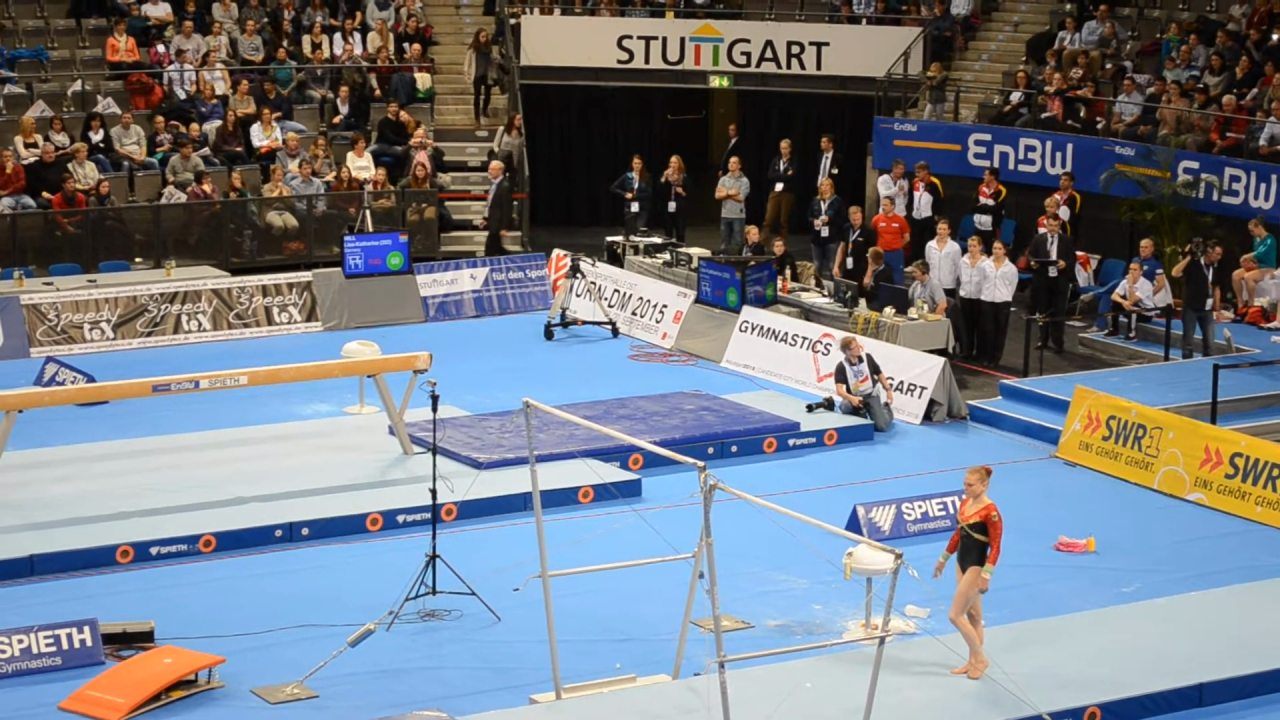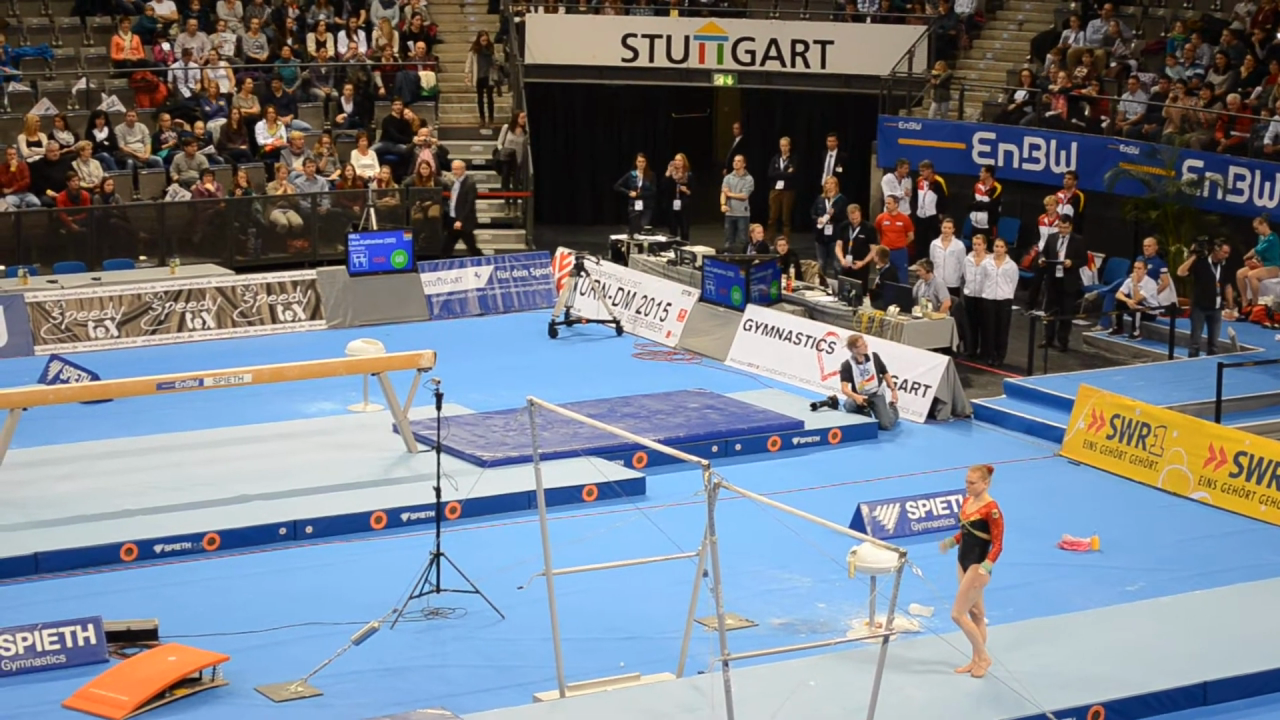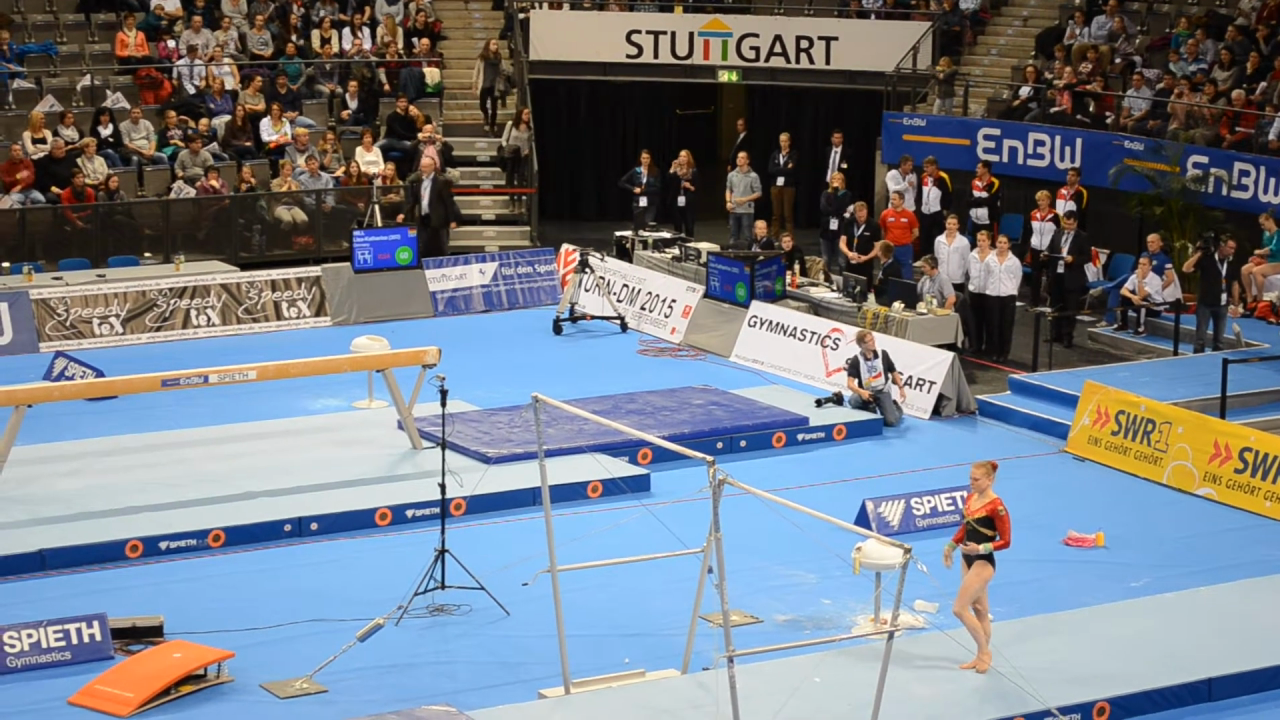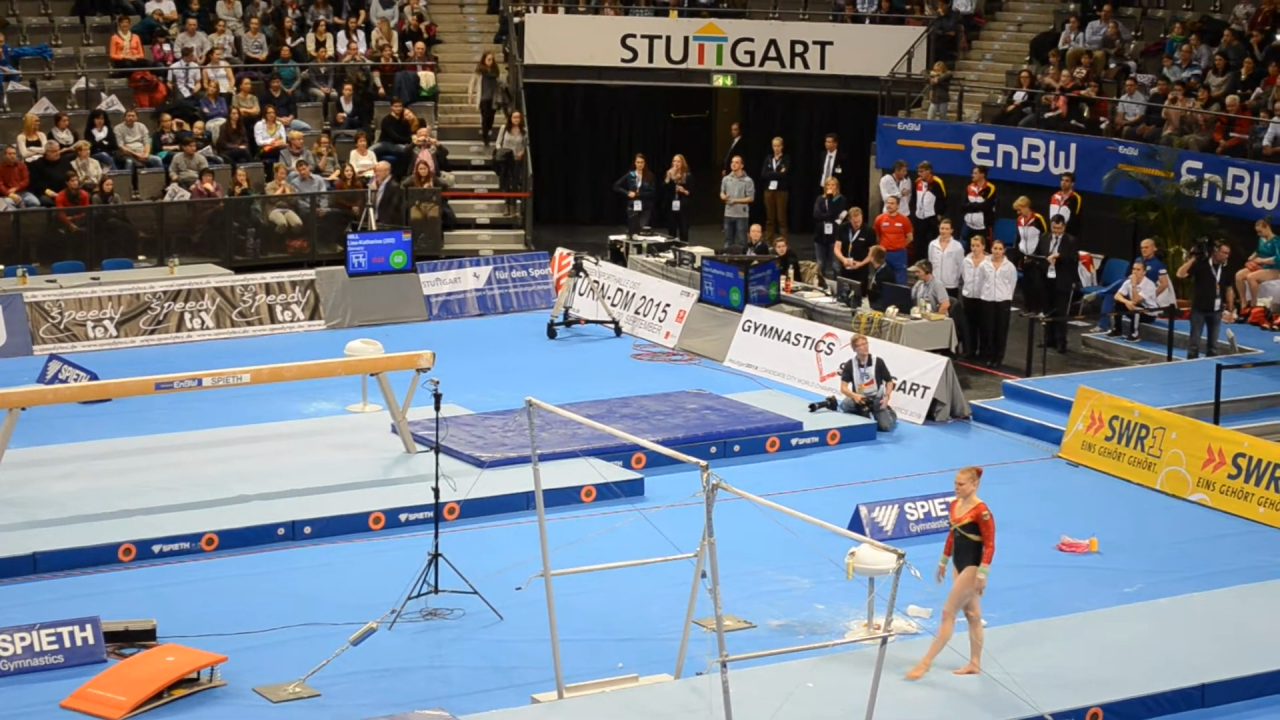
dt=0.5s
person 1, frame 1
left shoulder: (991, 512)
right shoulder: (965, 503)
left elbow: (995, 548)
left wrist: (986, 575)
right wrist: (943, 559)
left hip: (977, 567)
right hip: (962, 564)
left knee: (955, 615)
right knee: (973, 615)
left ankle: (980, 659)
right ankle: (972, 661)
person 1, frame 2
left shoulder: (992, 509)
right shoulder: (967, 501)
left elbow: (997, 545)
left wrist: (984, 570)
right wrist: (951, 542)
left hip: (978, 565)
right hip: (963, 562)
left knee: (958, 614)
right knee: (975, 613)
left ankle: (983, 657)
right ankle: (976, 660)
person 1, frame 3
left shoulder: (996, 506)
right shoulder: (970, 498)
left elbow: (1005, 541)
left wrist: (980, 548)
right wrist: (950, 547)
left hip: (983, 562)
right hip: (969, 560)
left knee: (960, 608)
right knee: (979, 609)
left ankle: (985, 653)
right ankle: (981, 656)
person 1, frame 4
left shoulder: (981, 511)
right shoulder: (955, 505)
left elbow: (989, 546)
left wrist: (982, 575)
right wrist: (943, 562)
left hip: (972, 568)
right hip: (959, 565)
left knee: (948, 613)
right knee: (972, 615)
left ankle: (926, 662)
right ankle: (974, 664)
